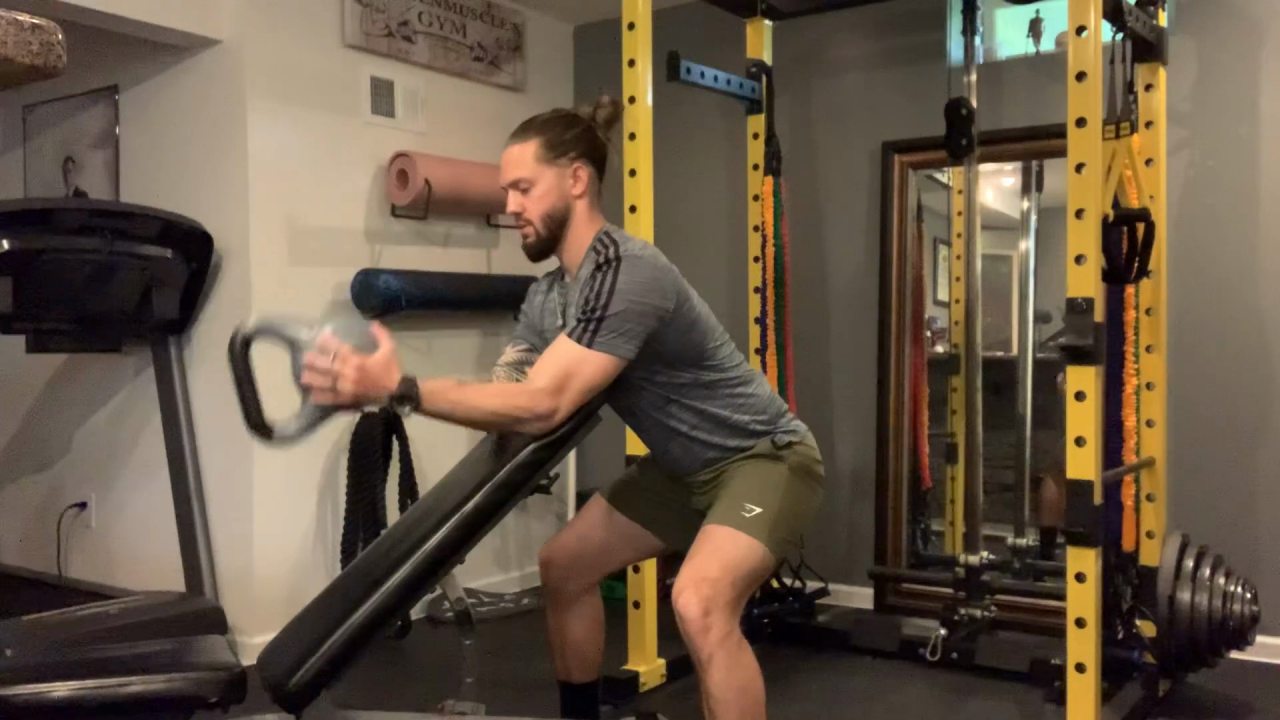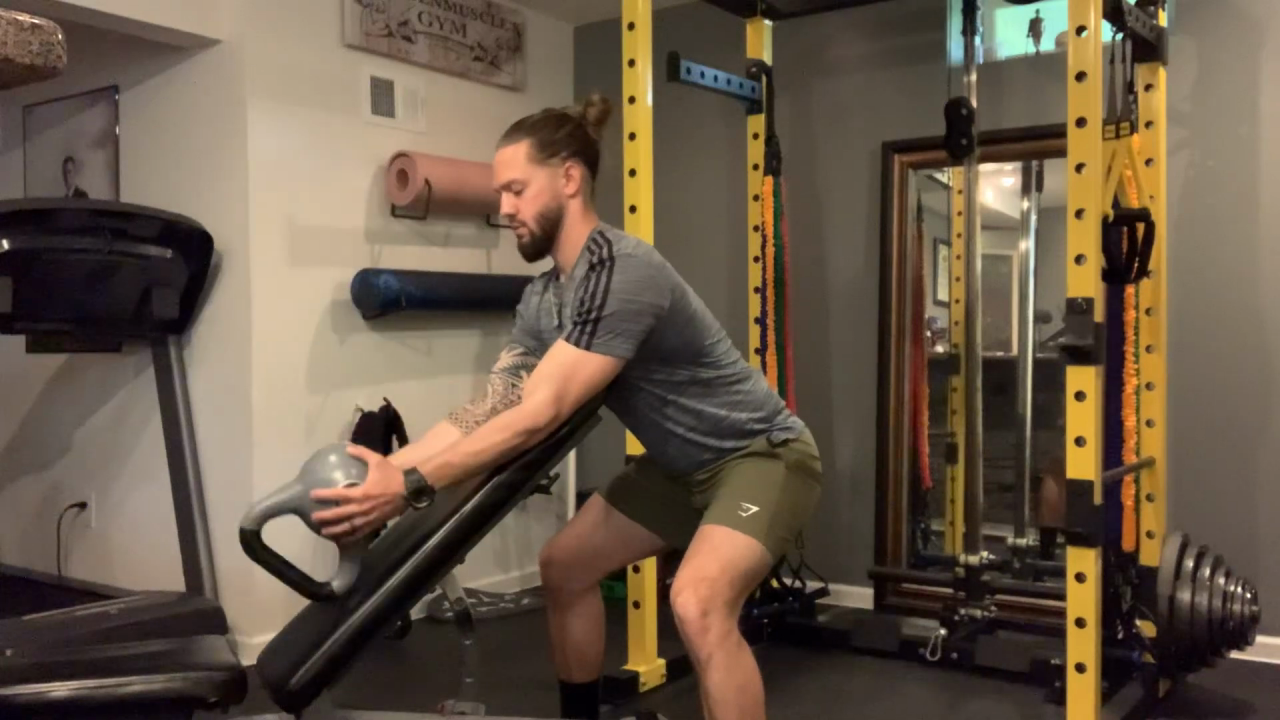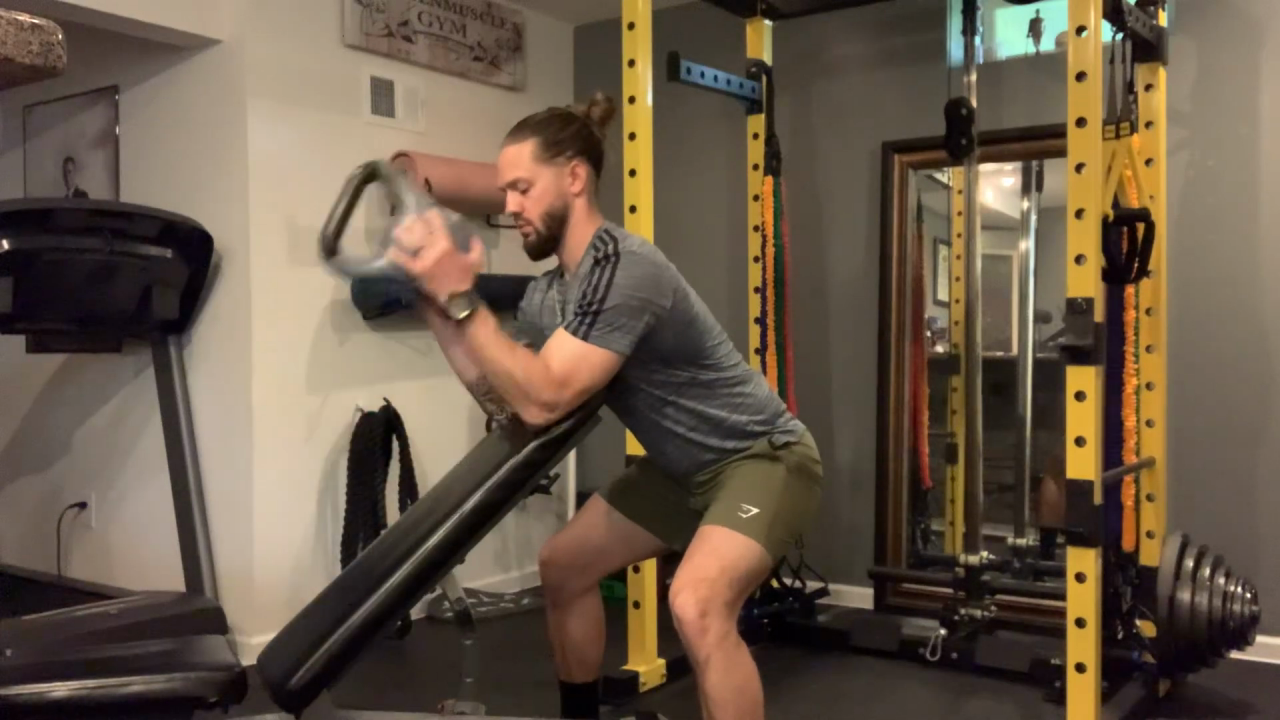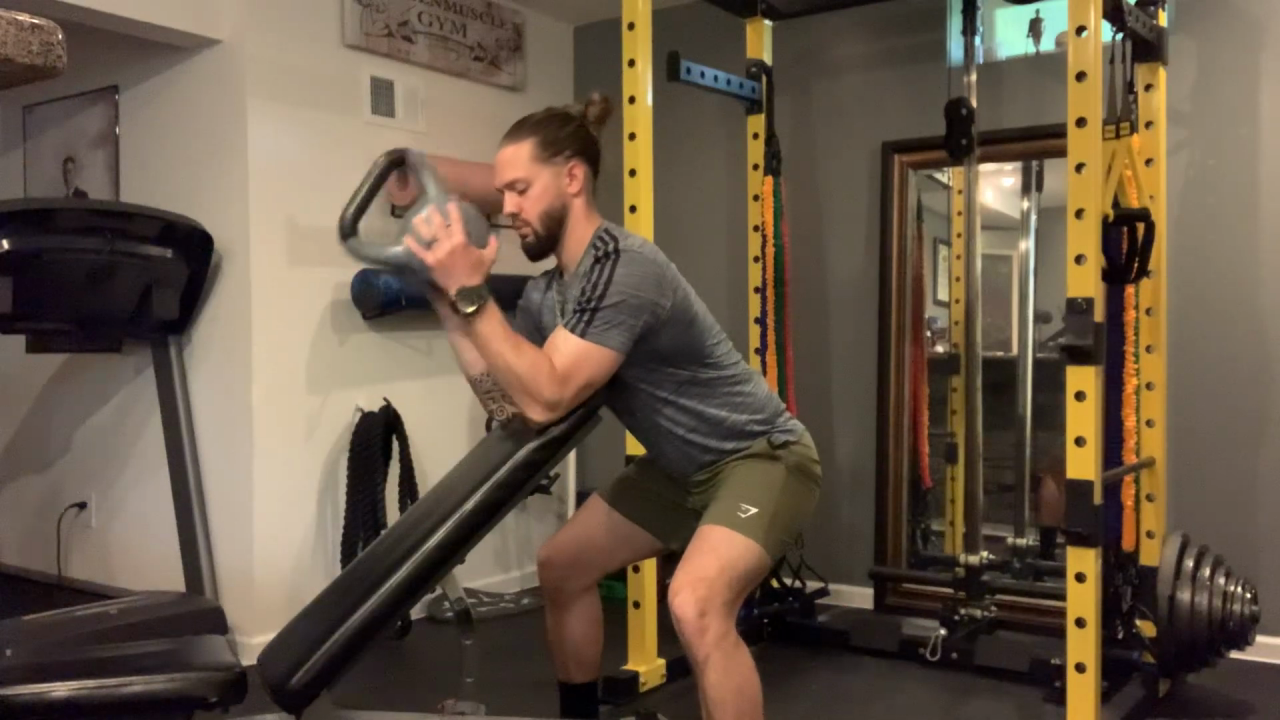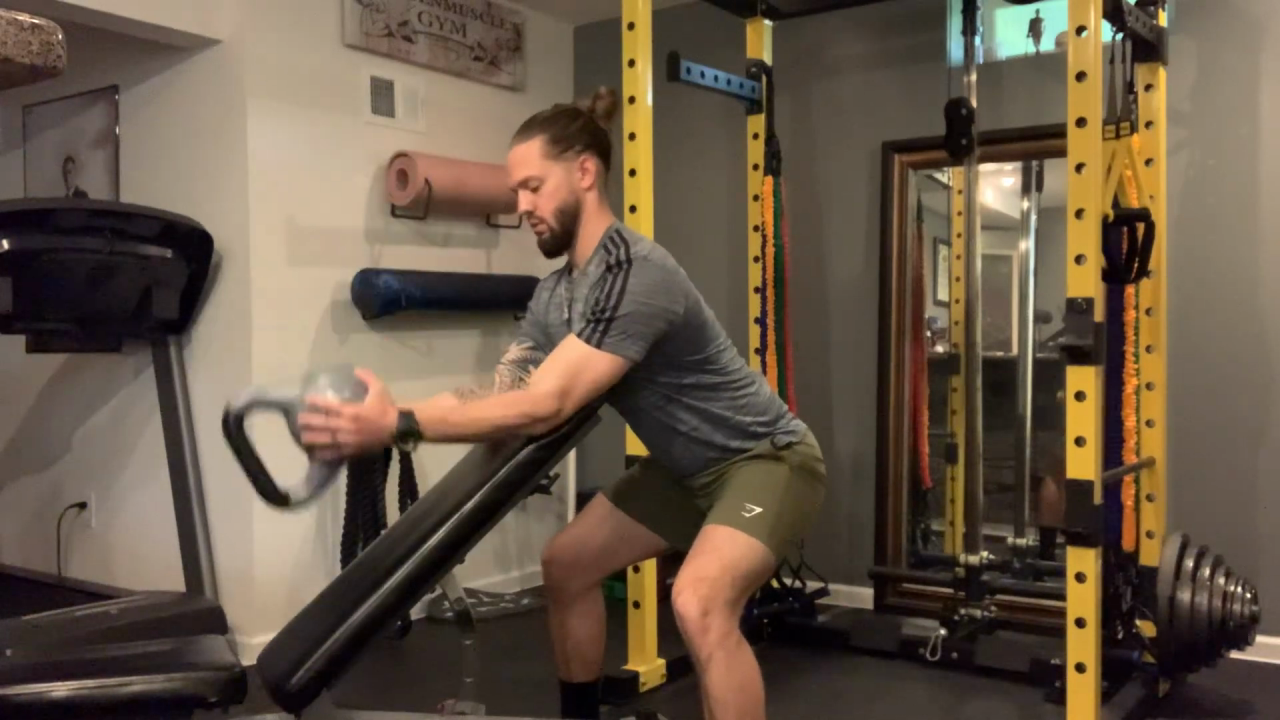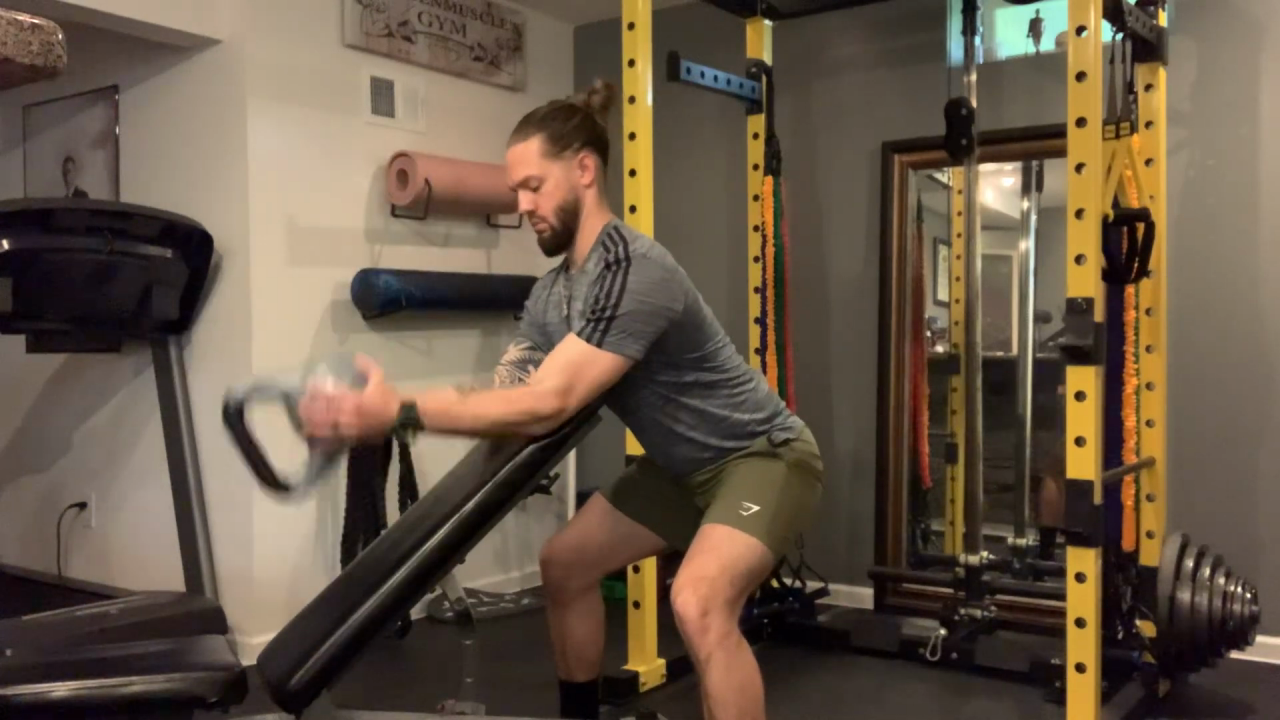
dt=0.7s
person 1, frame 1
left shoulder: (627, 272)
right shoulder: (547, 297)
left elbow: (539, 406)
right elbow: (505, 395)
left wrist: (398, 386)
right wrist: (384, 384)
left hip: (763, 456)
right hip: (683, 465)
left knee: (699, 604)
right knee: (563, 566)
person 1, frame 2
left shoulder: (622, 273)
right shoulder: (542, 299)
left elbow: (539, 416)
right elbow: (493, 407)
left wrist: (406, 485)
right wrist: (382, 465)
left hip: (762, 454)
right hip: (682, 464)
left knee: (697, 603)
right knee: (563, 566)
person 1, frame 3
left shoulder: (625, 270)
right shoulder: (547, 293)
left elbow: (546, 400)
right elbow: (510, 399)
left wrist: (460, 300)
right wrist: (442, 304)
left hip: (761, 456)
right hip: (682, 465)
left knee: (696, 604)
right knee: (562, 566)
person 1, frame 4
left shoulder: (625, 270)
right shoulder: (547, 293)
left elbow: (547, 399)
right elbow: (509, 401)
left wrist: (470, 292)
right wrist: (448, 297)
left hip: (761, 456)
right hip: (682, 465)
left knee: (695, 604)
right knee: (562, 567)
person 1, frame 5
left shoulder: (636, 275)
right shoulder: (555, 295)
left elbow: (543, 407)
right elbow: (503, 392)
left wrist: (398, 422)
right wrist: (380, 416)
left hip: (766, 457)
right hip: (686, 465)
left knee: (698, 604)
right knee: (566, 565)
person 1, frame 6
left shoulder: (636, 274)
right shoulder: (552, 294)
left elbow: (545, 405)
right elbow: (507, 392)
left wrist: (401, 411)
right wrist: (384, 404)
left hip: (762, 455)
right hip: (682, 463)
left knee: (698, 603)
right knee: (565, 565)
